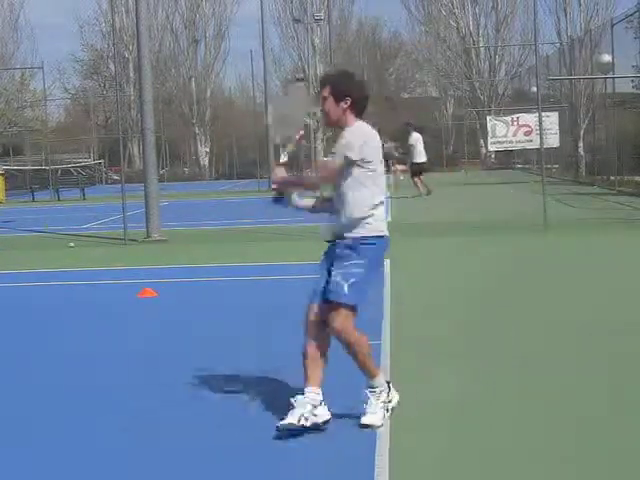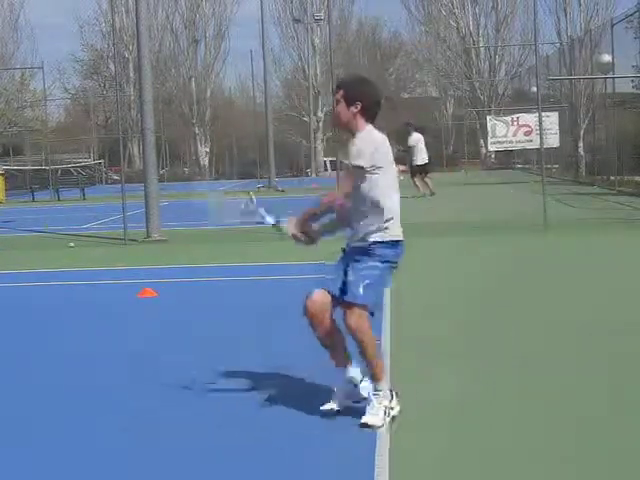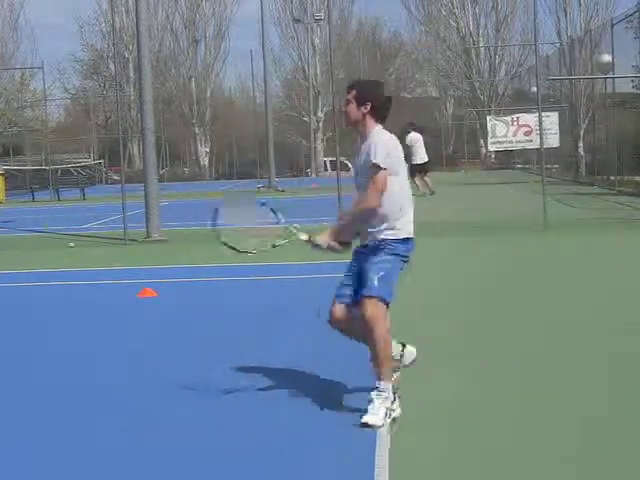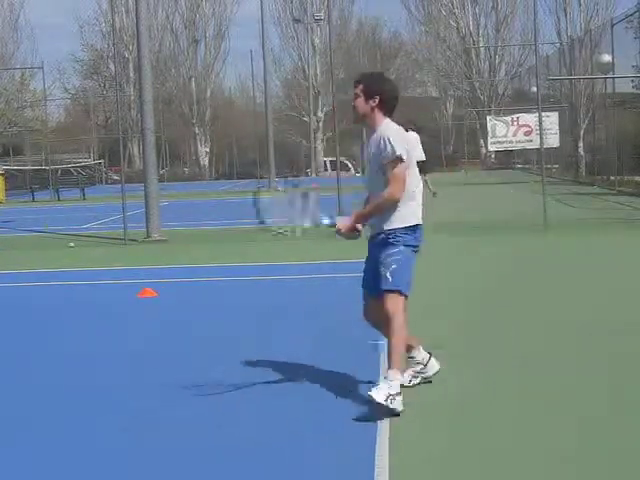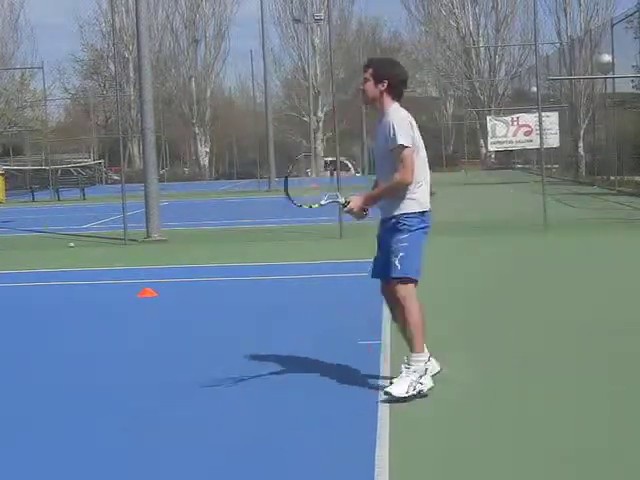
dt=0.1s
person 1, frame 1
left shoulder: (358, 135)
right shoulder: (349, 139)
left elbow: (316, 180)
left wrist: (285, 180)
right wrist: (294, 198)
left hip: (364, 242)
right hip: (342, 242)
left knee: (339, 320)
right knee: (315, 319)
left ankle: (381, 390)
right ankle: (312, 403)
person 1, frame 2
left shoulder: (368, 141)
right shoulder: (361, 144)
left elbow: (339, 200)
left wrist: (304, 219)
right wrist: (317, 230)
left hip: (380, 244)
right hip: (359, 245)
left knee: (355, 318)
right knee: (315, 306)
left ankle: (384, 395)
right ankle: (352, 378)
person 1, frame 3
left shoulder: (379, 142)
right shoulder: (367, 143)
left elbow: (371, 202)
left wrist: (334, 231)
right wrist: (343, 236)
left hip: (390, 242)
right hip: (369, 243)
left knee: (372, 311)
right knee: (339, 316)
left ankle: (385, 397)
right ankle: (395, 353)
person 1, frame 4
left shoulder: (389, 134)
right shoulder: (374, 137)
left elbow: (395, 194)
left wrist: (355, 219)
right wrist: (359, 219)
left hip: (400, 231)
right hip: (381, 233)
left knee: (392, 302)
right knee: (373, 311)
left ankle: (392, 383)
right ankle: (419, 358)
person 1, frame 5
left shoulder: (396, 119)
right shoulder: (387, 120)
left elbow: (406, 176)
left wrist: (366, 200)
right wrist: (366, 199)
left hip: (407, 216)
right hip: (395, 217)
left knee: (403, 288)
right knee: (391, 291)
left ankle: (421, 367)
right ankle: (421, 361)
